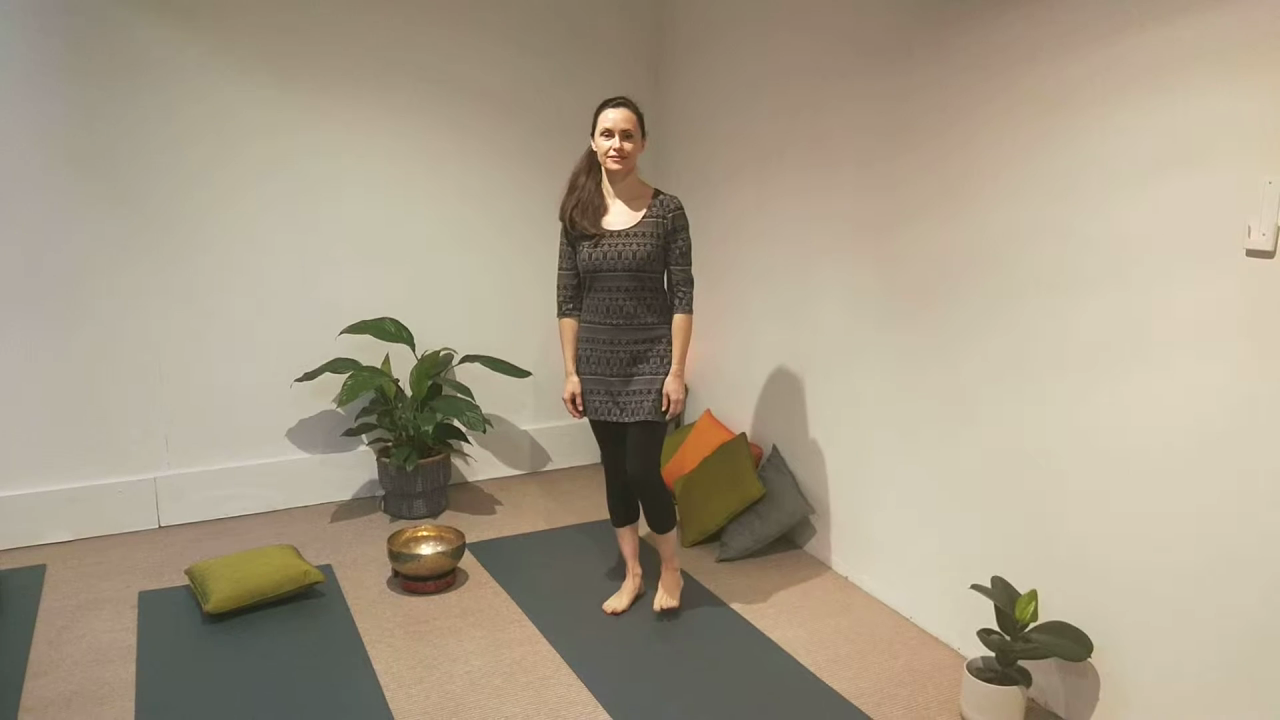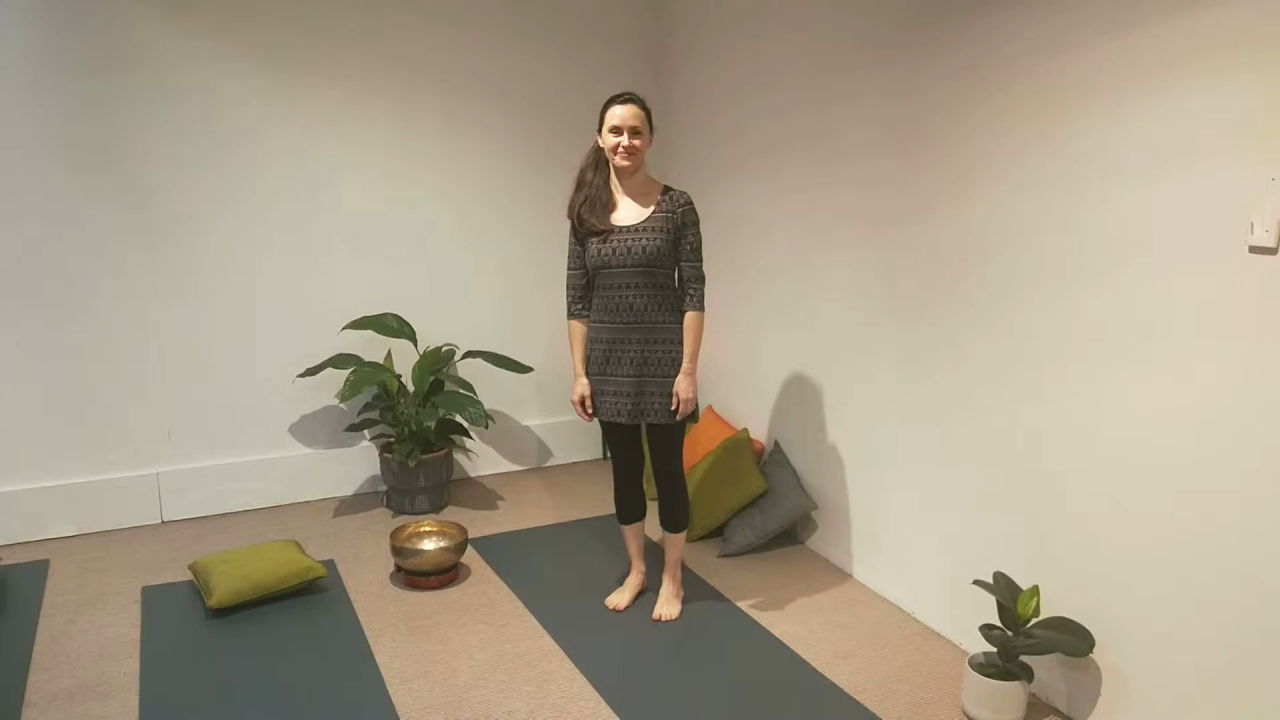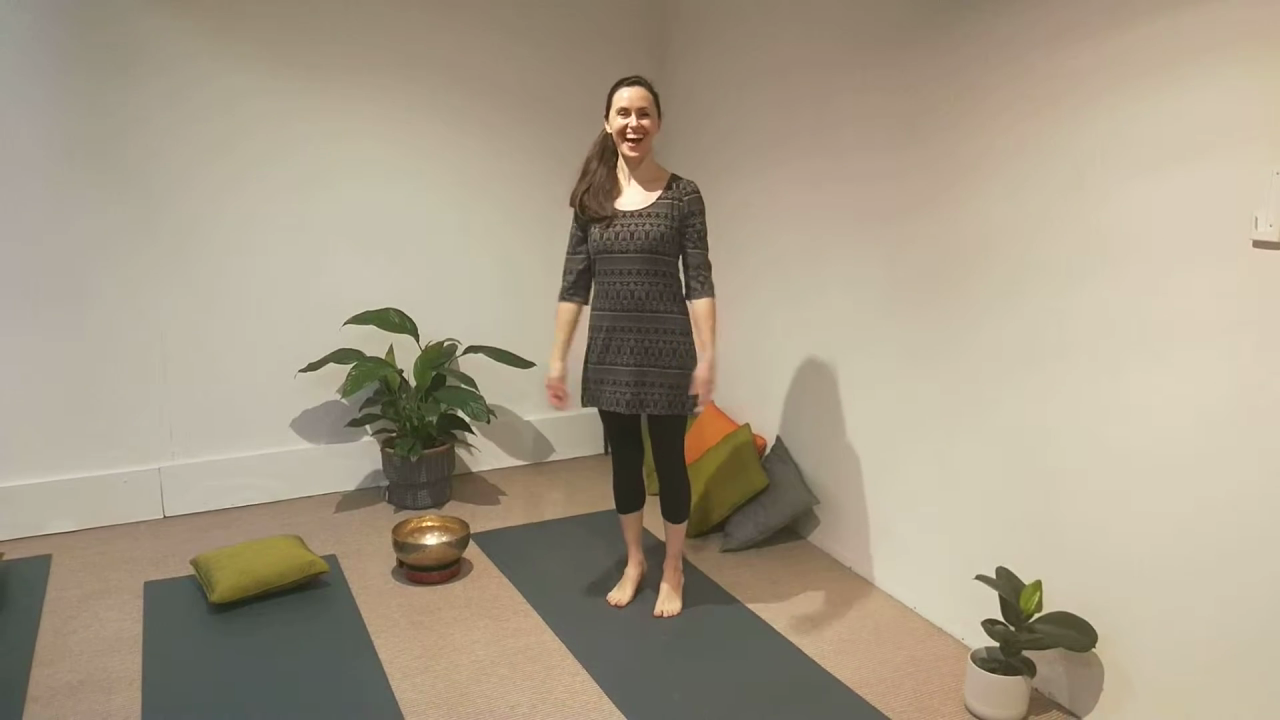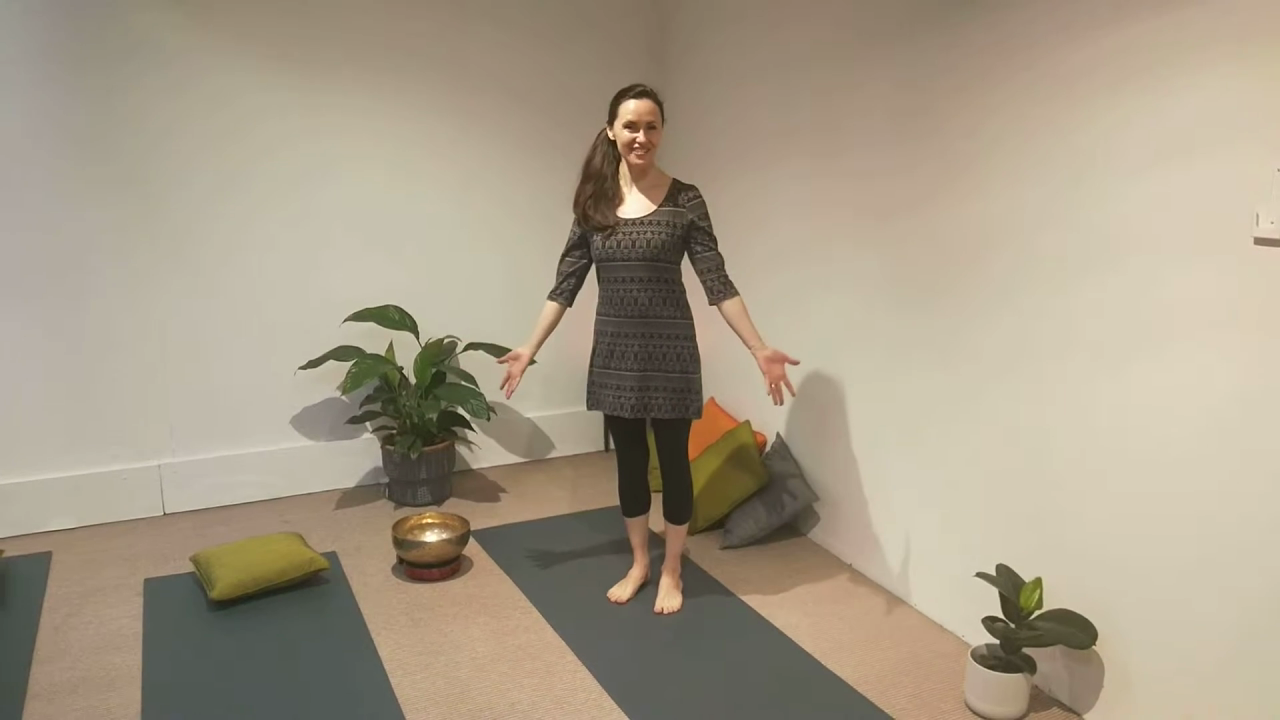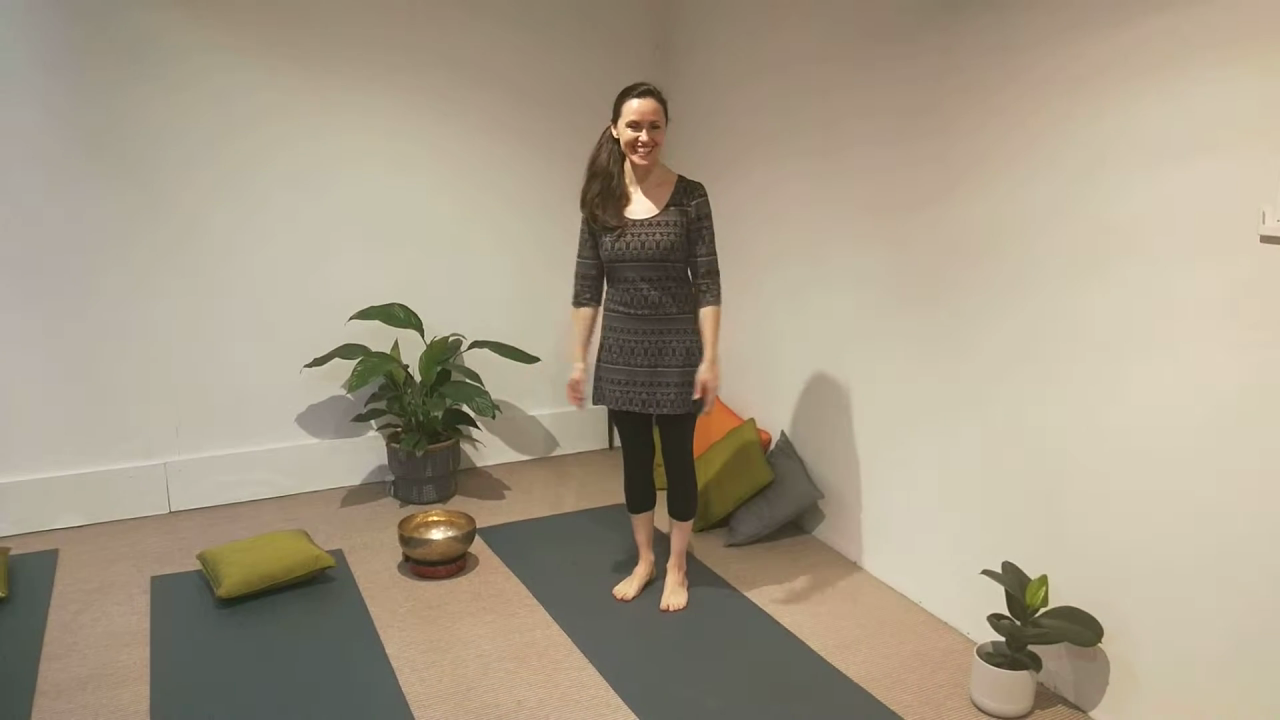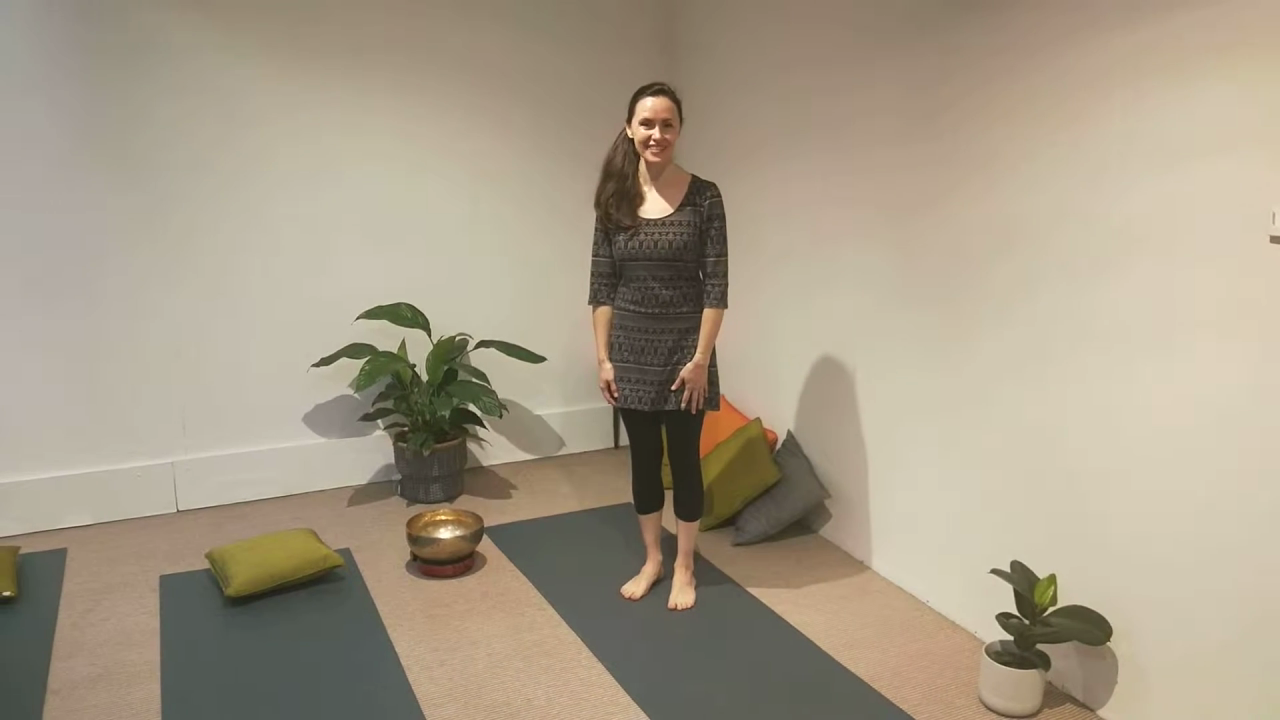
dt=0.7s
person 1, frame 1
left shoulder: (666, 210)
right shoulder: (579, 211)
left elbow: (682, 296)
right elbow: (568, 298)
left wrist: (677, 370)
right wrist: (570, 371)
left hip: (650, 357)
right hip: (597, 360)
left knee: (642, 470)
right knee: (615, 470)
left ankle: (670, 566)
right ankle: (633, 574)
person 1, frame 2
left shoulder: (677, 206)
right shoulder: (587, 210)
left elbow: (693, 294)
right elbow: (577, 299)
left wrist: (688, 369)
right wrist: (579, 373)
left hip: (662, 357)
right hip: (608, 360)
left knee: (667, 468)
right knee: (625, 468)
left ankle: (672, 579)
right ankle: (635, 572)
person 1, frame 3
left shoulder: (683, 194)
right shoulder: (591, 196)
left elbow: (700, 283)
right elbow: (573, 284)
left wrist: (706, 357)
right wrist: (558, 357)
left hip: (666, 346)
right hip: (609, 348)
left knee: (669, 459)
right knee: (624, 458)
left ankle: (672, 572)
right ankle: (634, 562)
person 1, frame 4
left shoulder: (685, 200)
right shoulder: (594, 201)
left elbow: (717, 282)
right elbow: (566, 283)
left wrist: (760, 350)
right wrist: (530, 349)
left hip: (669, 349)
right hip: (614, 350)
left knee: (672, 461)
right knee: (629, 460)
left ankle: (671, 571)
right ankle: (639, 562)
person 1, frame 5
left shoulder: (691, 197)
right shoulder: (601, 199)
left elbow: (708, 284)
right elbow: (587, 286)
left wrist: (710, 358)
right wrist: (578, 358)
left hip: (675, 347)
right hip: (621, 348)
left knee: (677, 458)
right knee: (635, 457)
left ankle: (677, 567)
right ankle: (644, 560)
person 1, frame 6
left shoulder: (704, 197)
right shoulder: (614, 198)
left elbow: (716, 286)
right elbow: (602, 284)
left wrist: (701, 358)
right wrist: (603, 357)
left hip: (684, 346)
right hip: (631, 348)
left knee: (683, 458)
right knee: (644, 457)
left ankle: (684, 568)
right ankle: (652, 560)
